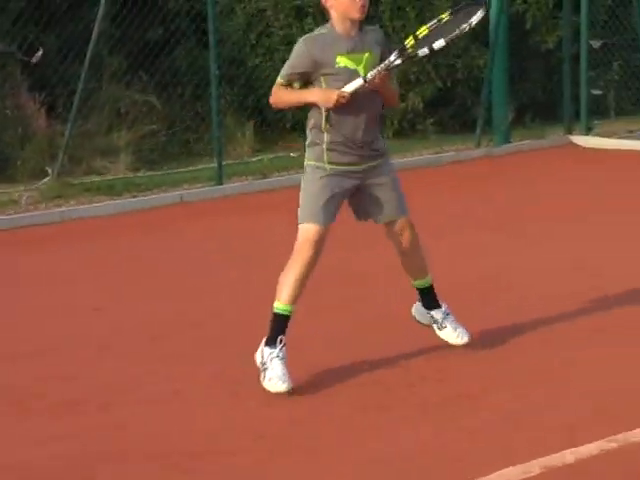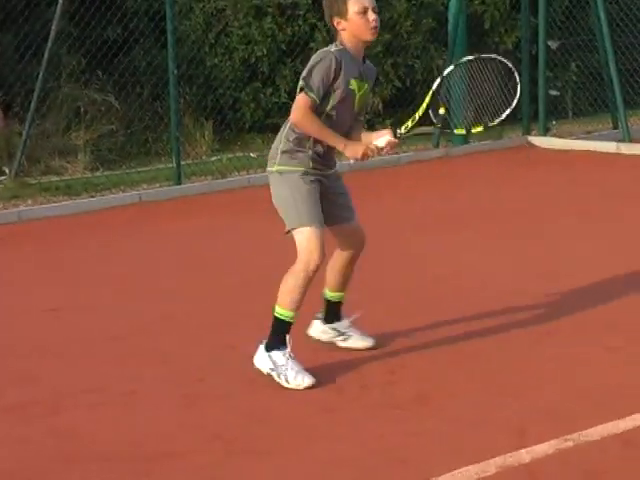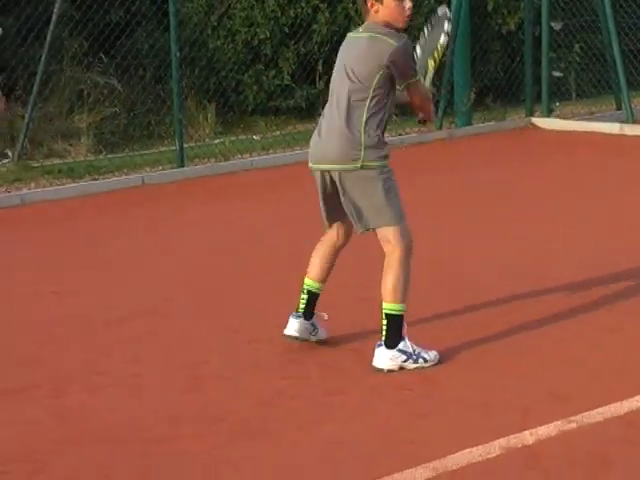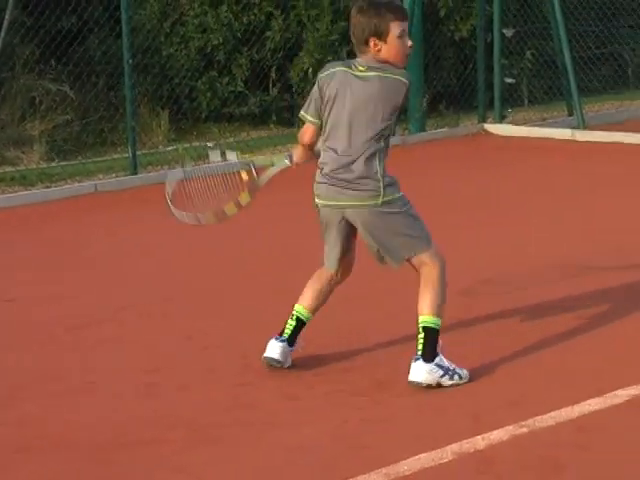
dt=0.5s
person 1, frame 1
left shoulder: (375, 36)
right shoulder: (312, 46)
left elbow: (392, 93)
right elbow: (276, 96)
left wrist: (385, 84)
right wrist: (317, 95)
left hip: (373, 159)
right hip: (325, 164)
left knee: (407, 236)
right knee: (307, 249)
left ankle: (430, 307)
right ankle: (272, 347)
person 1, frame 2
left shoulder: (367, 70)
right shoulder: (328, 60)
right elbow: (299, 116)
left wrist: (374, 139)
right wrist: (345, 145)
left hip: (323, 167)
right hip: (293, 167)
left knee: (353, 240)
right knee: (311, 257)
left ankle: (330, 320)
right ankle: (273, 348)
person 1, frame 3
left shoulder: (353, 38)
right shoulder: (395, 45)
right elbow: (420, 102)
left wrist: (401, 93)
right wrist: (429, 112)
left hip: (323, 155)
right hip: (360, 159)
left knee: (336, 234)
right knee: (399, 245)
left ankle: (303, 317)
right ankle: (392, 345)
person 1, frame 4
left shoulder: (330, 76)
right shoulder: (398, 82)
left elbow: (306, 140)
left wrist: (304, 157)
left hip: (328, 193)
right hip: (373, 193)
left knee: (335, 271)
right knee: (432, 266)
left ankle: (282, 342)
right ankle: (427, 360)
